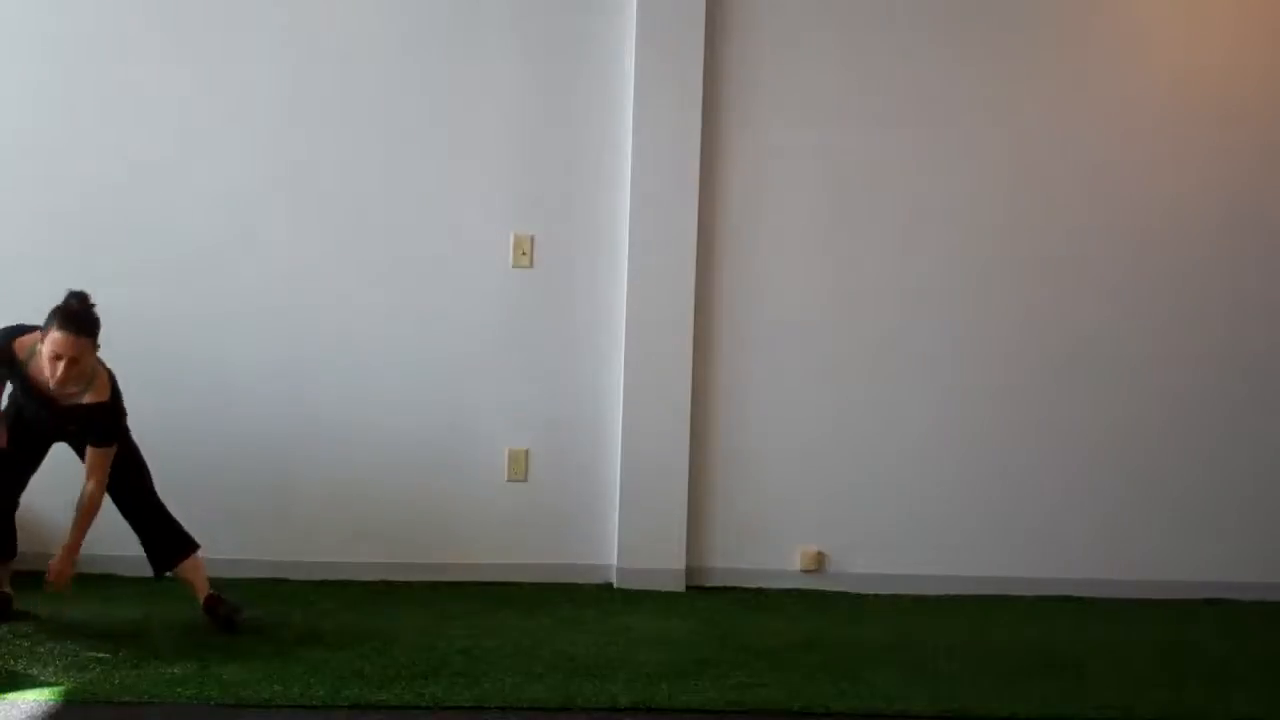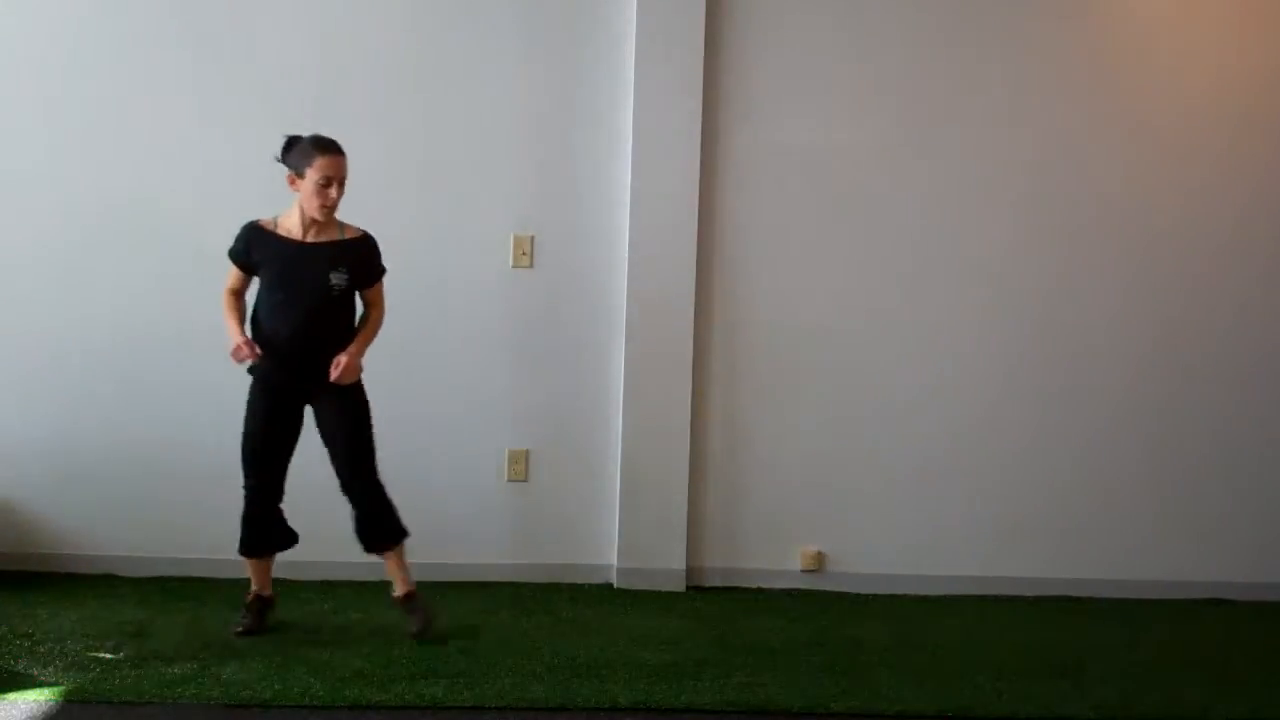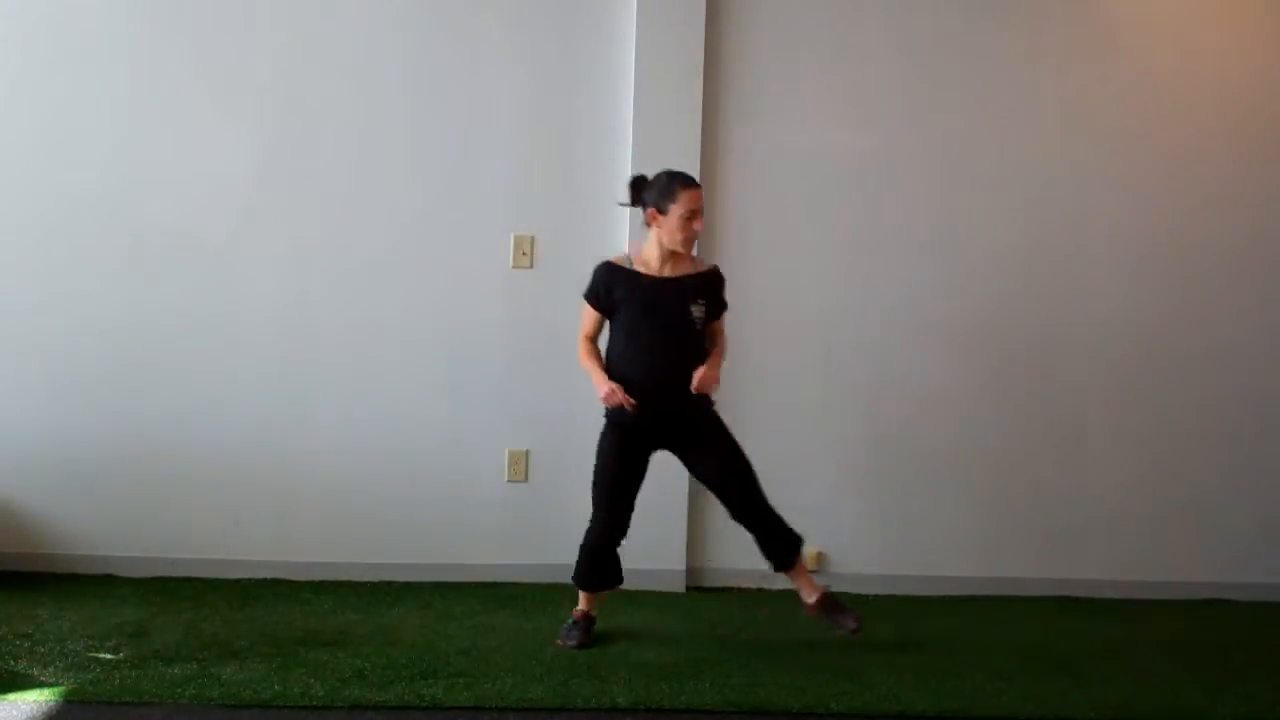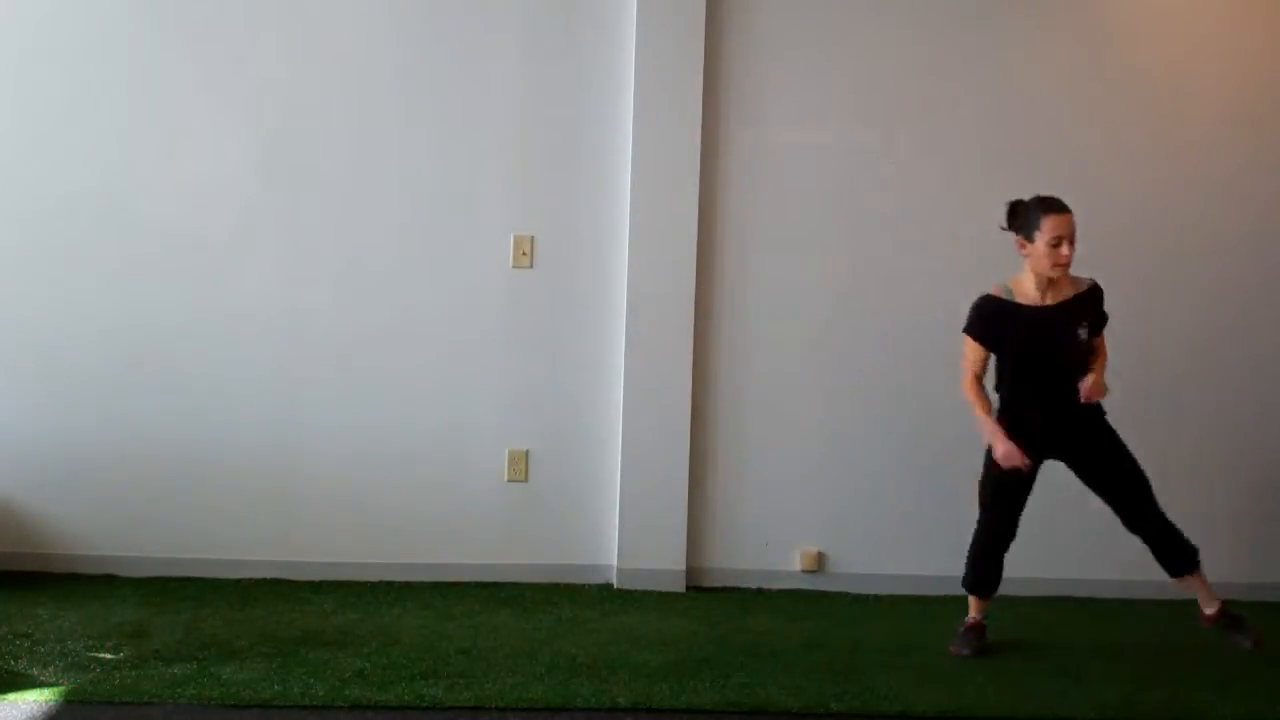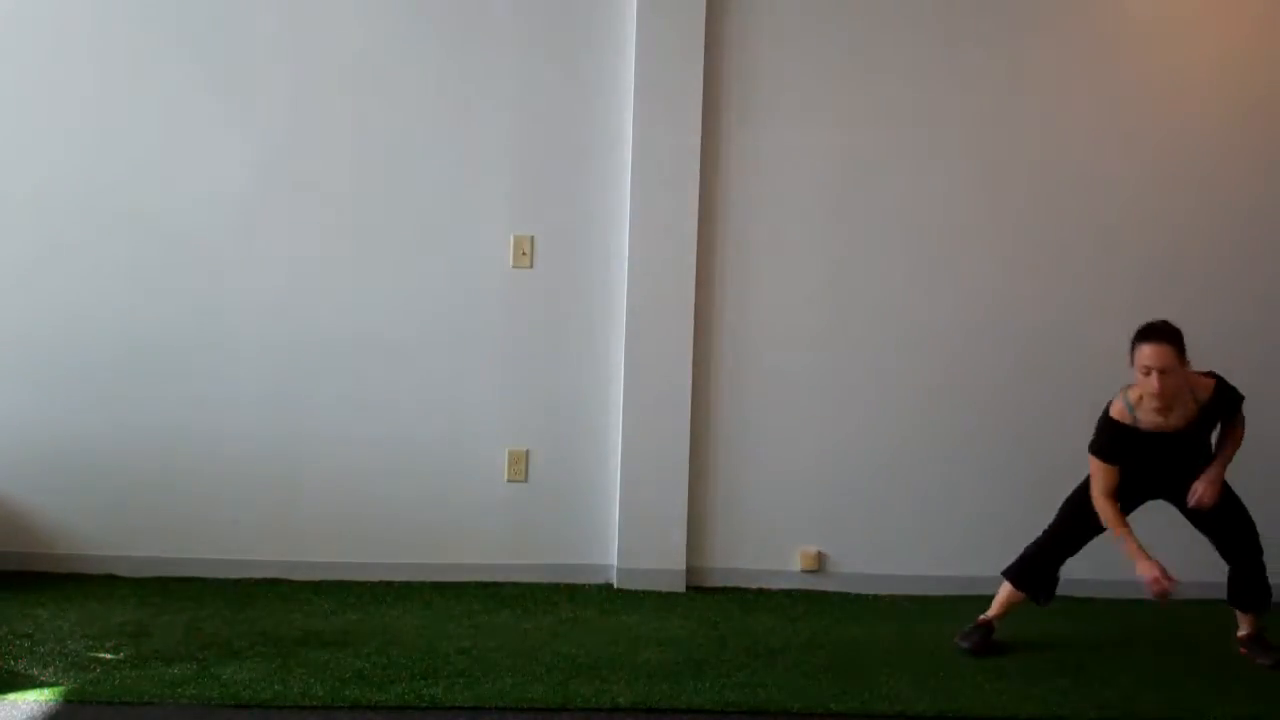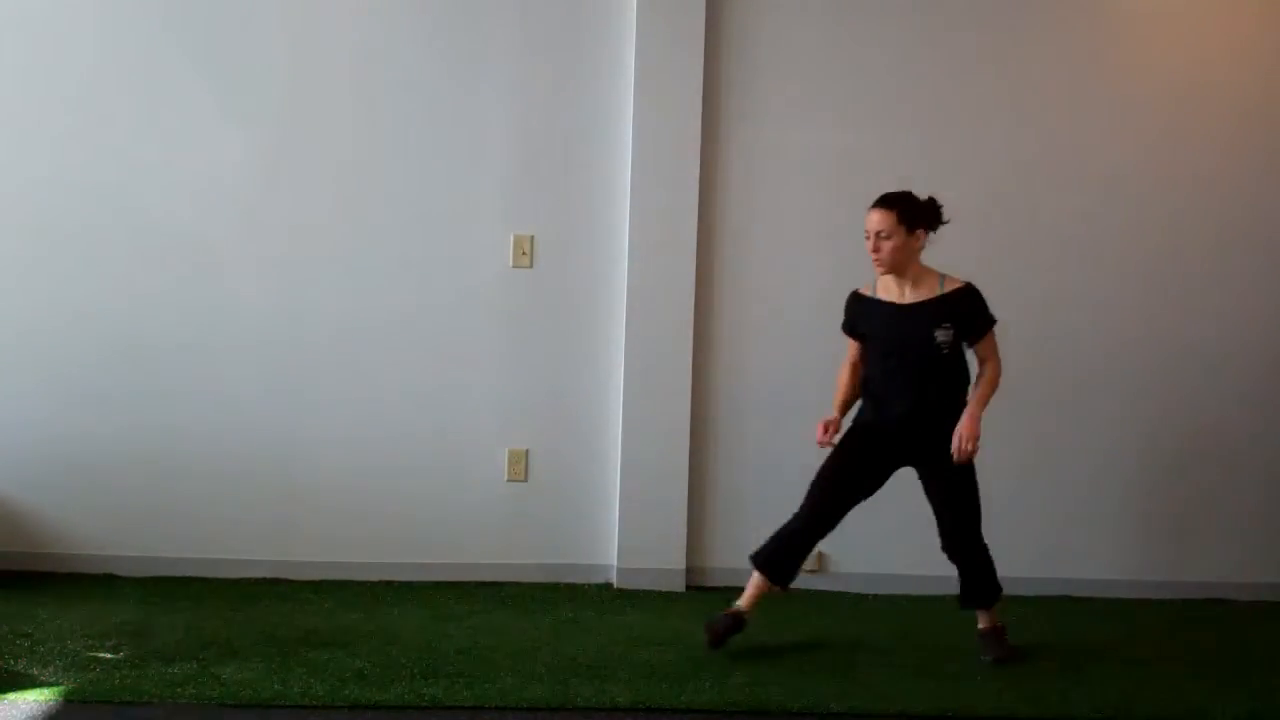
dt=0.7s
person 1, frame 1
left shoulder: (100, 398)
left elbow: (95, 481)
left wrist: (70, 552)
left hip: (91, 425)
right hip: (28, 420)
left knee: (143, 506)
left ankle: (208, 597)
person 1, frame 2
left shoulder: (357, 246)
right shoulder: (257, 236)
left elbow: (374, 308)
right elbow: (232, 292)
left wrist: (355, 350)
right wrist: (238, 334)
left hip: (333, 380)
right hip: (274, 377)
left knee: (359, 481)
right knee: (261, 487)
left ankle: (404, 591)
right ankle: (260, 593)
person 1, frame 3
left shoulder: (706, 279)
right shoulder: (614, 276)
right elbow: (586, 339)
left wrist: (713, 366)
right wrist: (602, 381)
left hip: (690, 412)
right hip: (631, 416)
left knee: (749, 502)
right knee: (609, 518)
left ankle: (815, 598)
right ankle: (583, 612)
person 1, frame 4
left shoulder: (1086, 295)
right shoulder: (995, 308)
right elbow: (970, 380)
left wrist: (1096, 374)
right wrist: (995, 435)
left hip: (1083, 422)
right hip: (1019, 430)
left knee: (1143, 514)
right knee: (994, 526)
left ankle: (1212, 609)
right ankle: (974, 619)
person 1, frame 5
left shoulder: (1214, 391)
right shoulder: (1119, 419)
left elbow: (1235, 425)
right elbow: (1102, 497)
left wrist: (1215, 472)
right wrist: (1140, 559)
left hip: (1191, 476)
right hip: (1128, 476)
left knee: (1243, 543)
right knee: (1058, 540)
left ankle: (1249, 634)
right ankle: (988, 620)
person 1, frame 6
left shoulder: (959, 298)
right shoulder: (865, 300)
left elbow: (991, 363)
left wrist: (972, 415)
right wrist: (837, 413)
left hip: (940, 437)
right hip: (876, 427)
left knee: (962, 537)
right knee: (814, 516)
left ankle: (988, 624)
right ankle: (740, 610)
